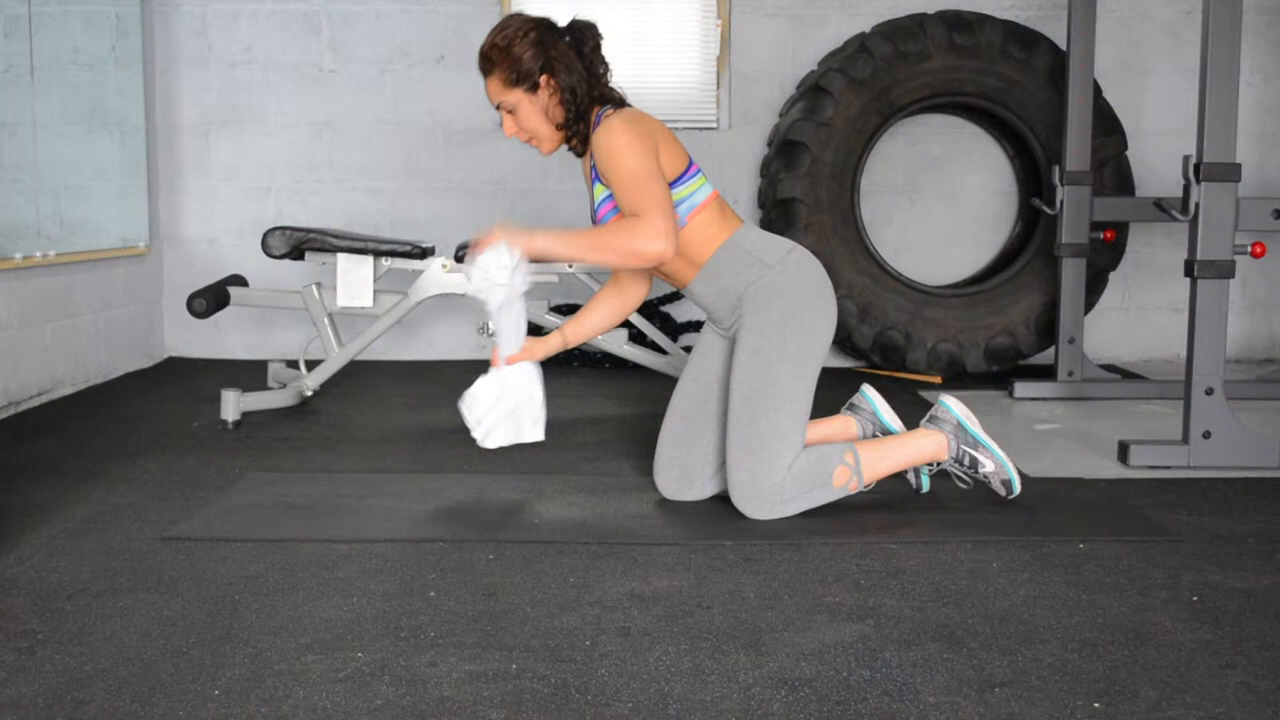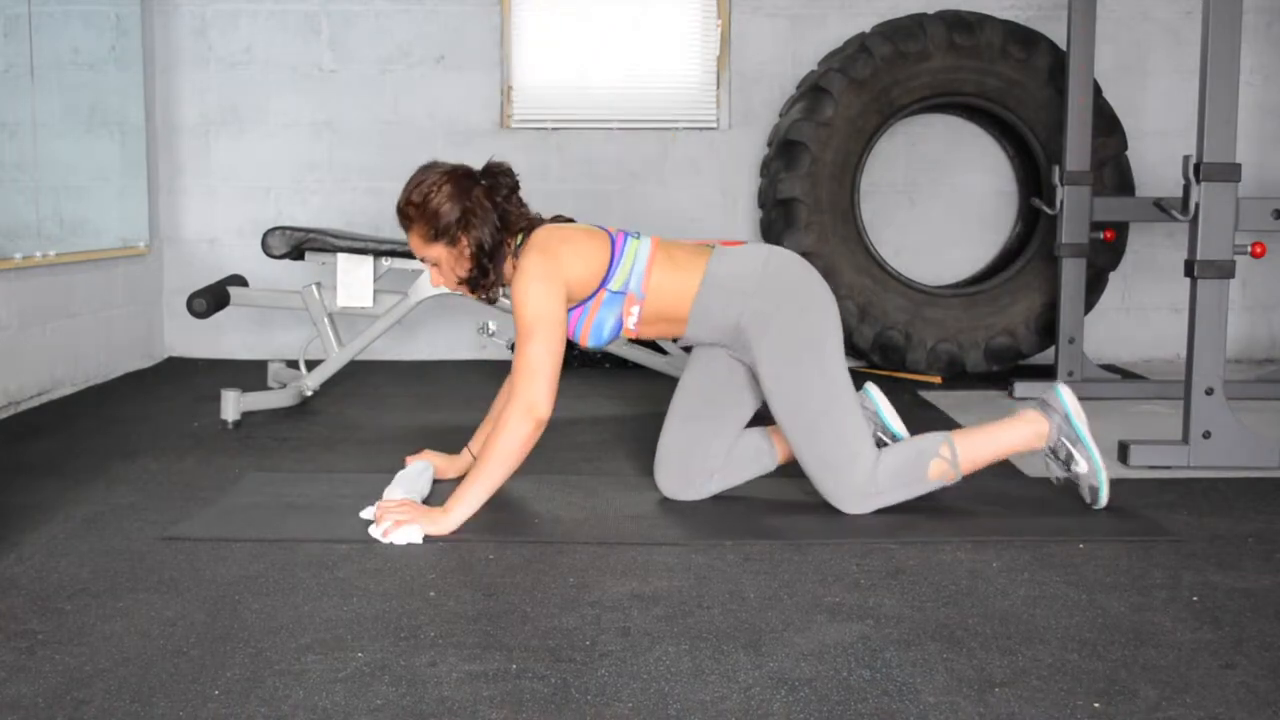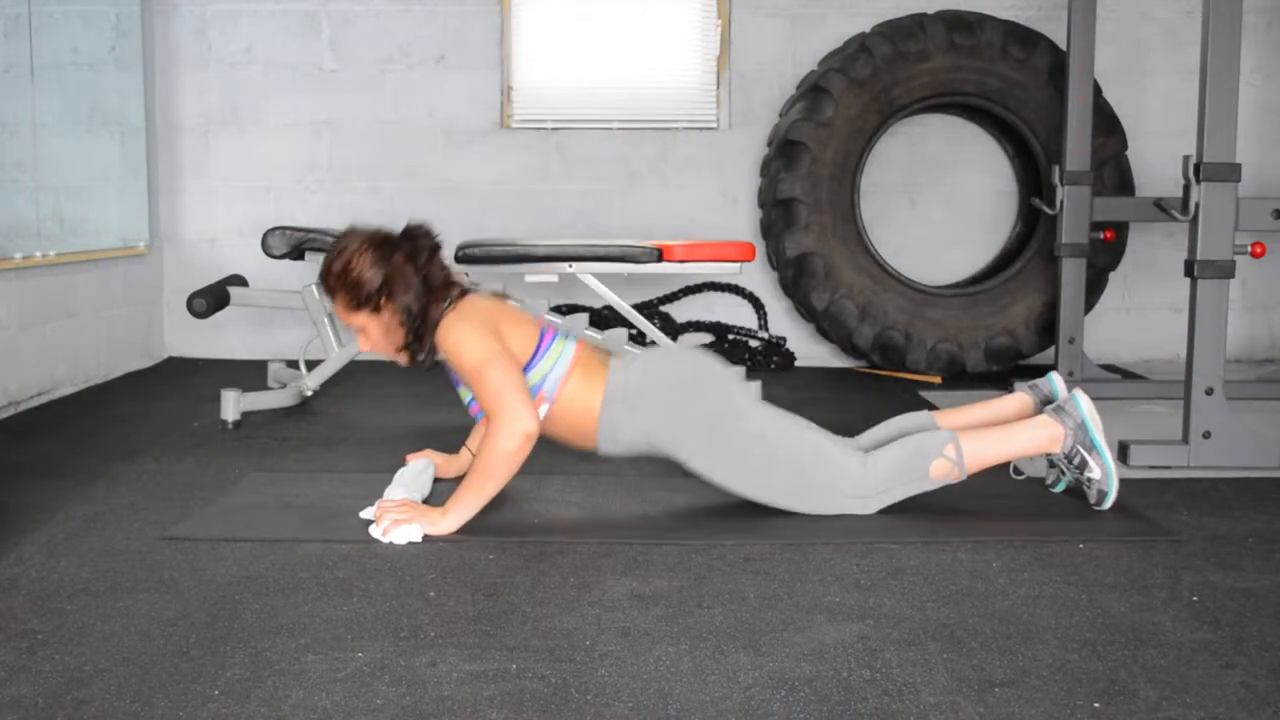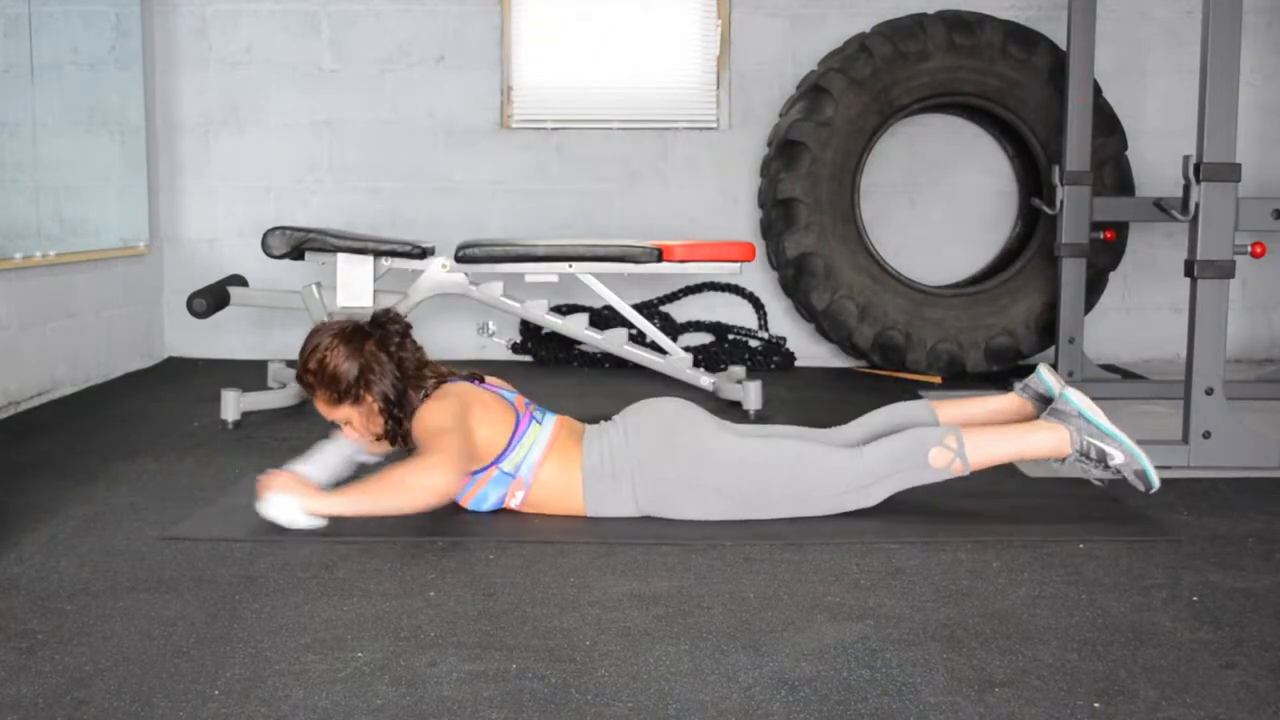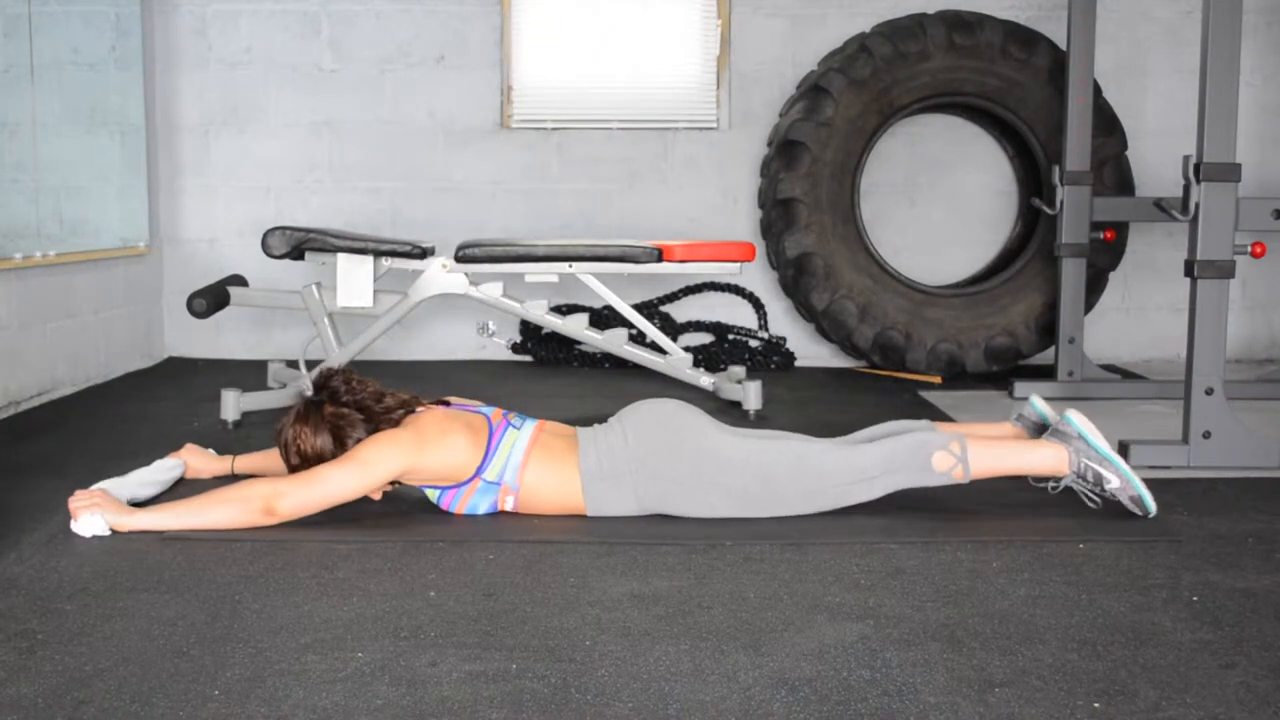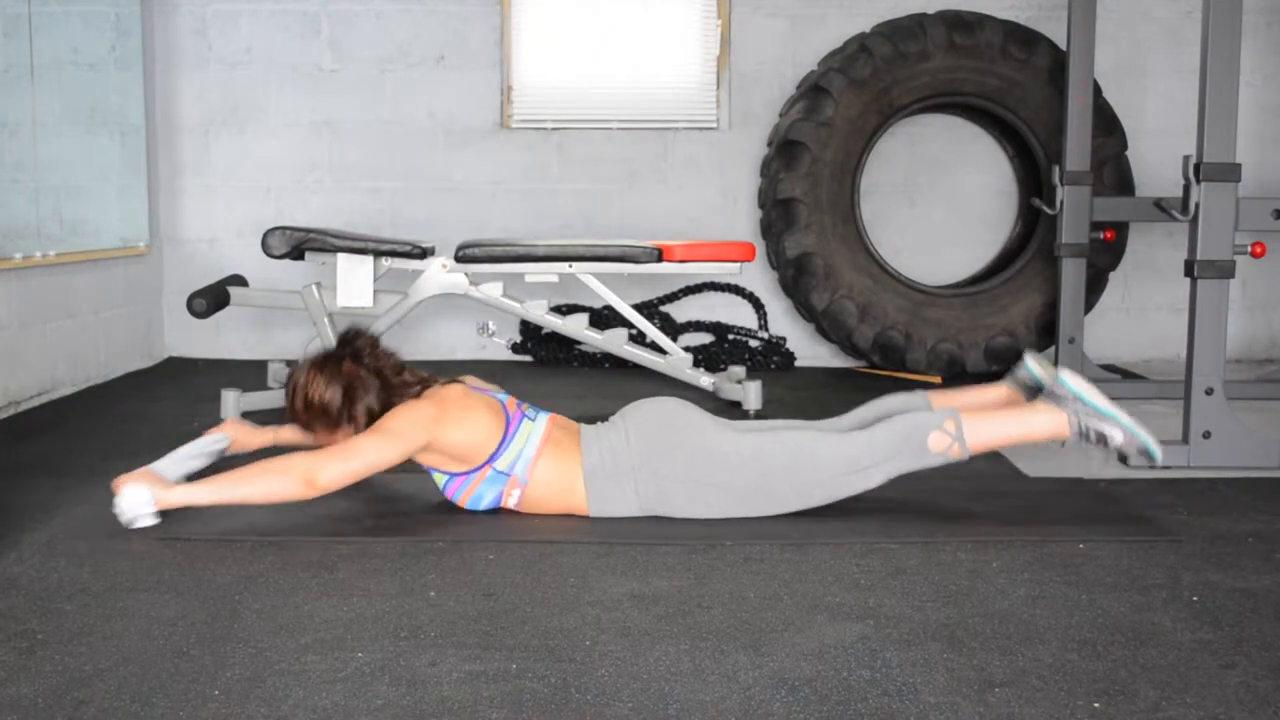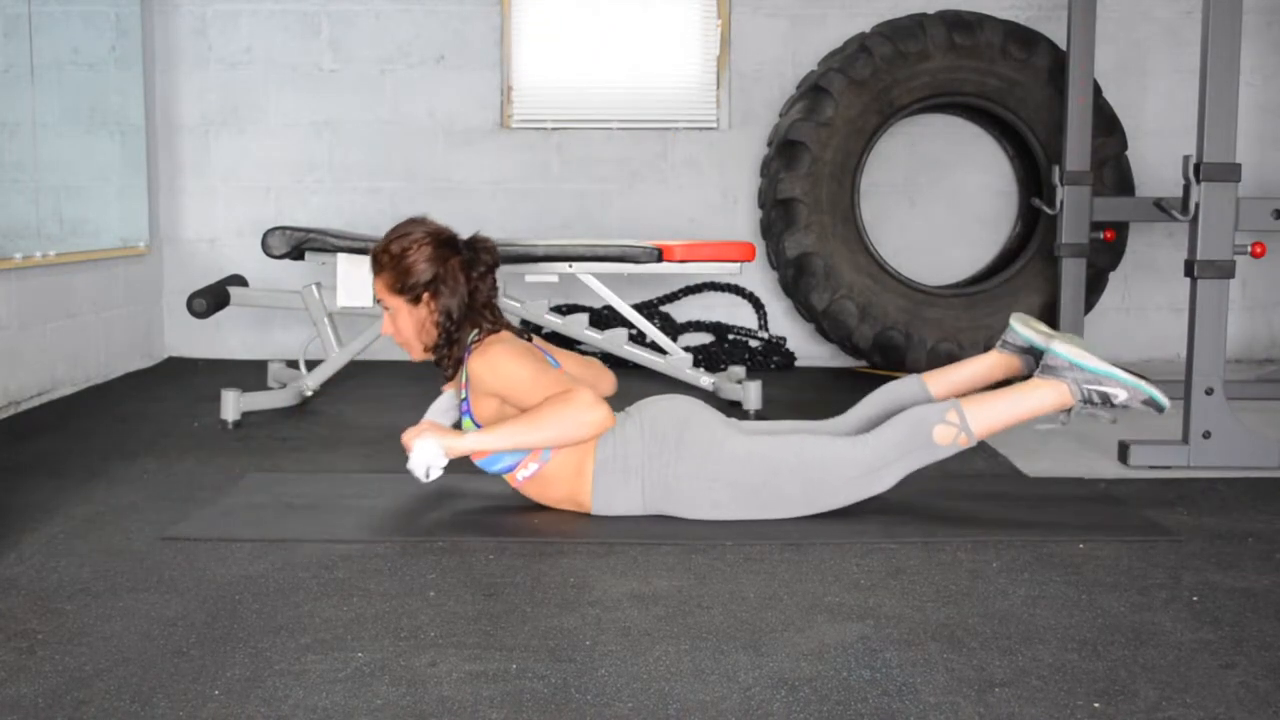
dt=0.7s
person 1, frame 1
left shoulder: (617, 134)
right shoulder: (597, 155)
left elbow: (658, 239)
right elbow: (631, 287)
left wrist: (534, 241)
right wrist: (544, 344)
left hip: (779, 292)
right hip: (740, 311)
left knee: (760, 496)
right knee: (679, 482)
left ankle: (940, 440)
right ankle: (855, 425)
person 1, frame 2
left shoulder: (535, 266)
right shoulder: (534, 252)
left elbow: (532, 407)
right elbow: (526, 375)
left wrist: (451, 512)
right wrist: (466, 458)
left hip: (778, 303)
right hip: (747, 311)
left knee: (854, 492)
right knee: (680, 480)
left ankle: (1041, 424)
right ankle: (846, 419)
person 1, frame 3
left shoulder: (453, 328)
right shoulder: (465, 313)
left elbow: (519, 426)
left wrist: (451, 513)
right wrist: (463, 456)
left hip: (676, 404)
right hip: (673, 384)
left knee: (864, 487)
right knee: (854, 454)
left ankle: (1055, 431)
right ankle: (1033, 403)
person 1, frame 4
left shoulder: (434, 415)
right shoulder: (440, 384)
left elbow: (439, 479)
left wrist: (327, 499)
right wrist: (372, 446)
left hip: (663, 470)
right hip: (655, 436)
left knee: (868, 475)
right knee: (847, 445)
left ankle: (1062, 437)
right ankle: (1029, 400)
person 1, frame 5
left shoulder: (404, 446)
right shoulder: (409, 416)
left elbow: (276, 507)
right elbow: (311, 455)
left wrist: (127, 515)
right wrist: (219, 461)
left hip: (656, 466)
right hip: (651, 439)
left knee: (861, 474)
right knee: (851, 454)
left ankle: (1062, 455)
right ankle: (1027, 431)
person 1, frame 6
left shoulder: (421, 418)
right shoulder: (430, 391)
left elbow: (316, 477)
right elbow: (346, 429)
left wrist: (178, 491)
right wrist: (258, 434)
left hip: (658, 469)
right hip: (657, 439)
left knee: (866, 459)
right knee: (847, 436)
left ankle: (1060, 421)
right ankle: (1023, 388)
person 1, frame 7
left shoulder: (489, 360)
right shoulder: (492, 342)
left elbow: (591, 411)
left wrist: (460, 438)
left hip: (674, 471)
right hip: (664, 438)
left knee: (876, 463)
right knee: (850, 436)
left ankle: (1067, 388)
right ankle: (1015, 355)
